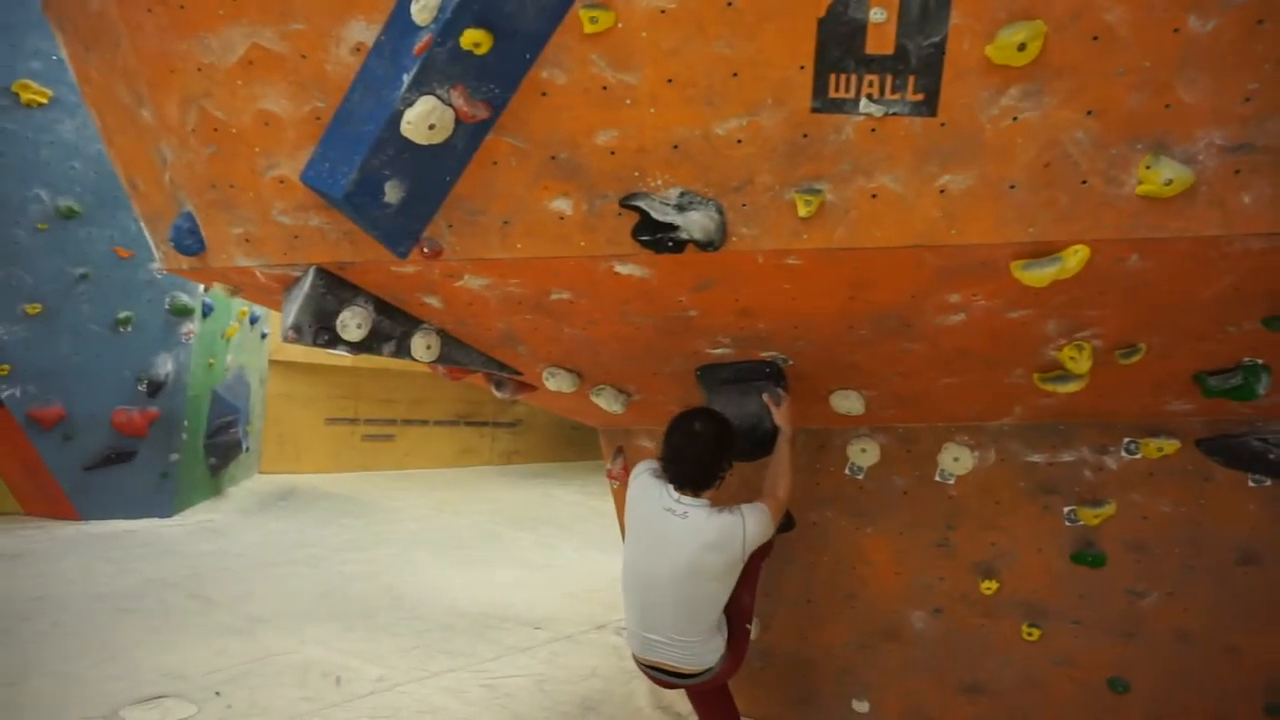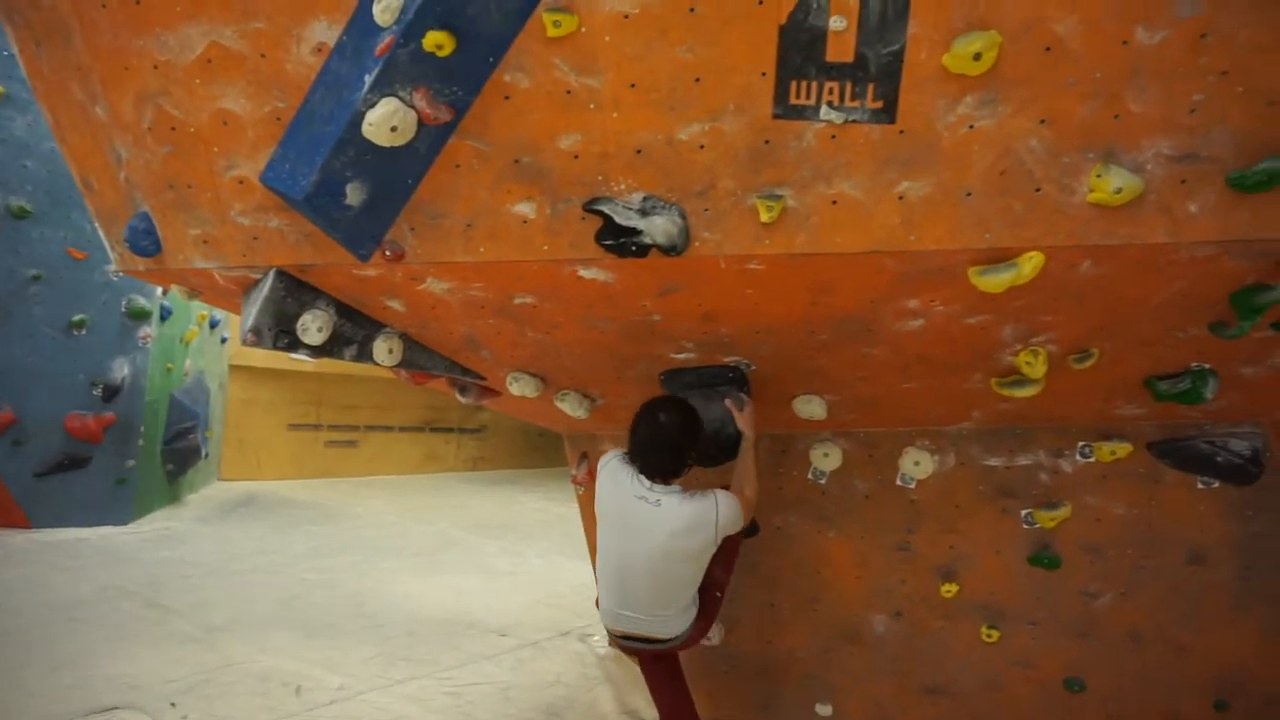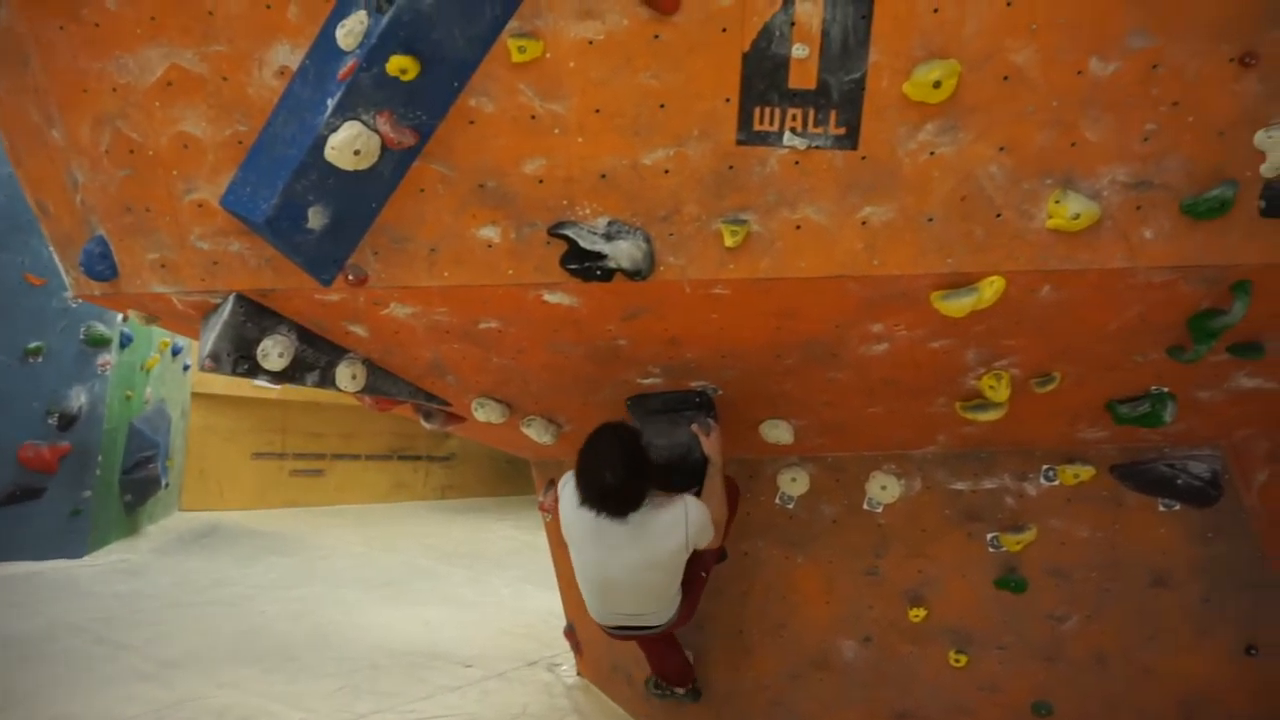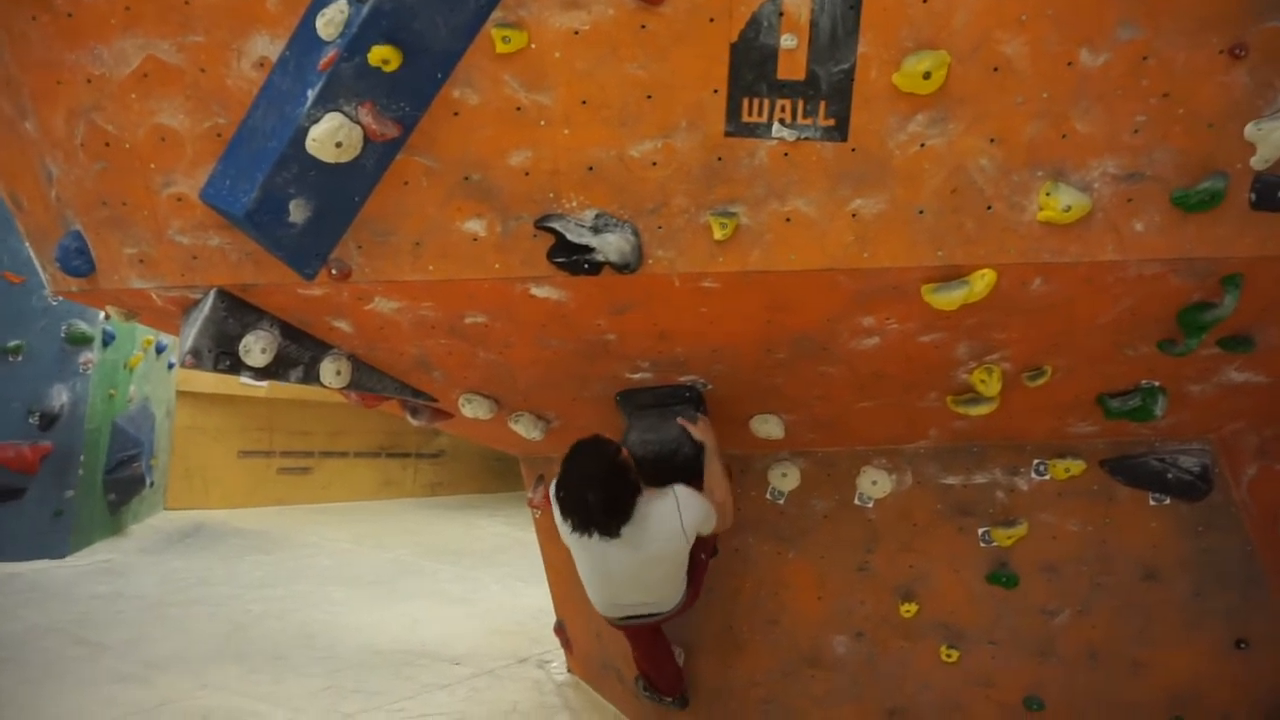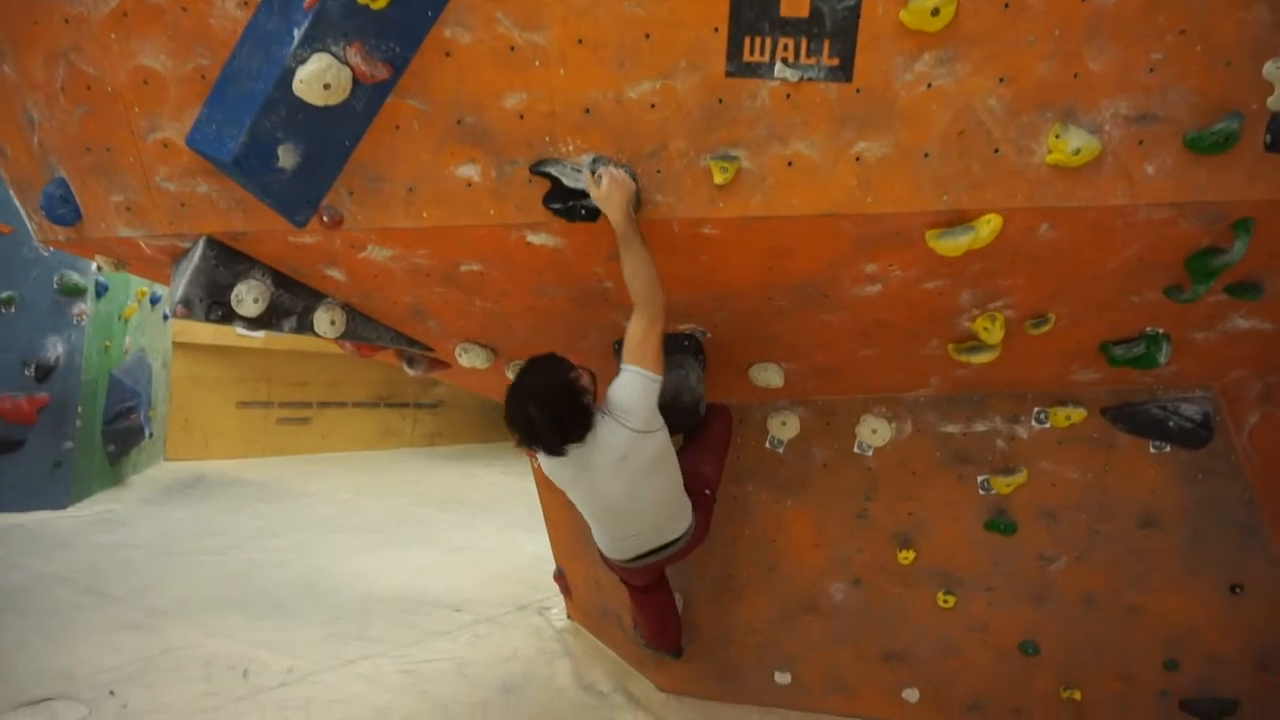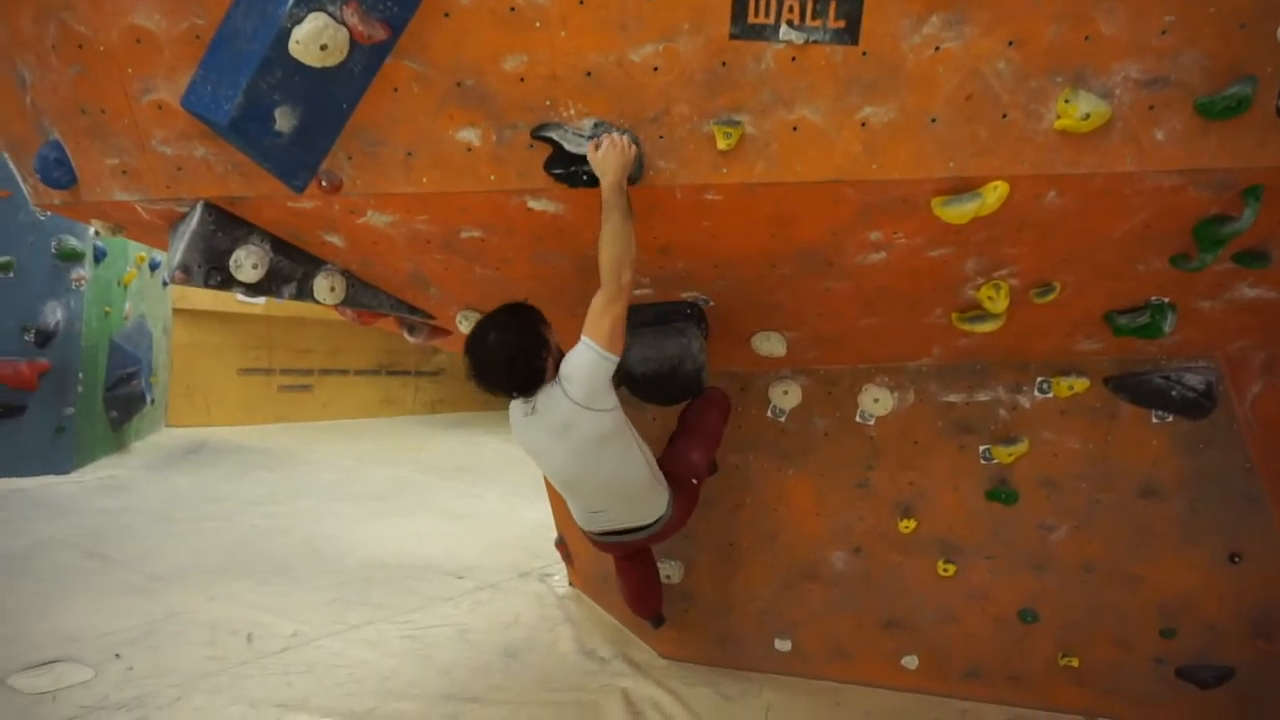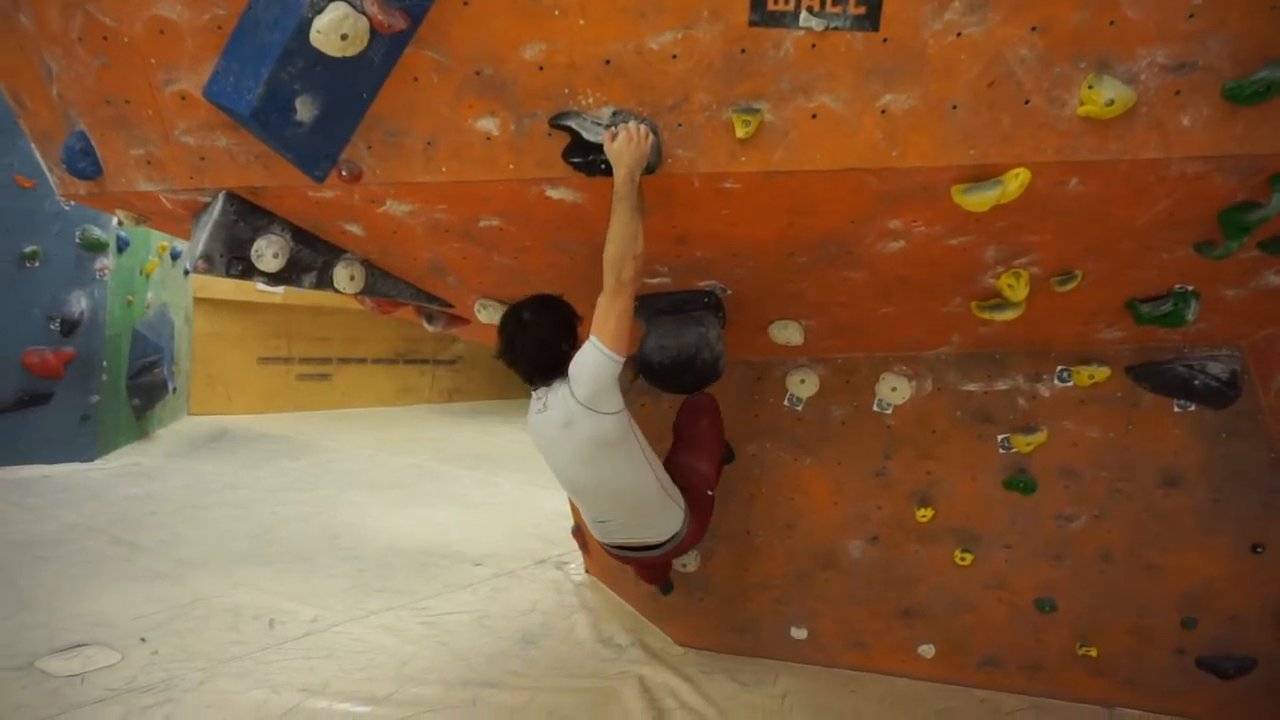
dt=0.4s
person 1, frame 1
left shoulder: (641, 484)
right shoulder: (737, 528)
left elbow: (676, 462)
right elbow: (776, 498)
right wrist: (784, 431)
left hip: (646, 661)
right hip: (706, 668)
person 1, frame 2
left shoulder: (609, 471)
right shoulder: (711, 511)
left elbow: (642, 447)
right elbow: (745, 504)
right wrist: (747, 436)
left hip: (618, 627)
right hip: (678, 633)
person 1, frame 3
left shoulder: (567, 494)
right shoulder: (683, 515)
right elbow: (714, 535)
right wrist: (714, 459)
left hip: (607, 622)
right hip: (666, 618)
right knee: (727, 489)
left ankle: (677, 682)
person 1, frame 4
left shoulder: (562, 503)
right shoulder: (678, 508)
right elbow: (723, 517)
right wrist: (709, 445)
left hip: (614, 614)
right hip: (672, 603)
right knee: (721, 471)
left ankle: (666, 688)
person 1, frame 5
left shoulder: (547, 453)
right shoulder: (629, 413)
right elbow: (649, 308)
right wrist: (621, 215)
left hip: (623, 558)
right hip: (684, 533)
left knee: (644, 583)
right knee: (717, 415)
left ankle: (662, 640)
person 1, frame 6
left shoulder: (519, 415)
right shoulder: (578, 388)
right elbow: (617, 283)
right wrist: (613, 180)
left hip: (602, 532)
right hip: (662, 514)
left knee: (630, 551)
right knee: (713, 400)
left ankle: (649, 611)
right ankle: (694, 464)
person 1, frame 7
left shoulder: (539, 410)
right shoulder: (585, 388)
right elbow: (621, 280)
right wrist: (626, 173)
left hip: (620, 543)
right hip: (677, 528)
right knee: (700, 407)
left ankle: (656, 575)
right ankle: (711, 455)
